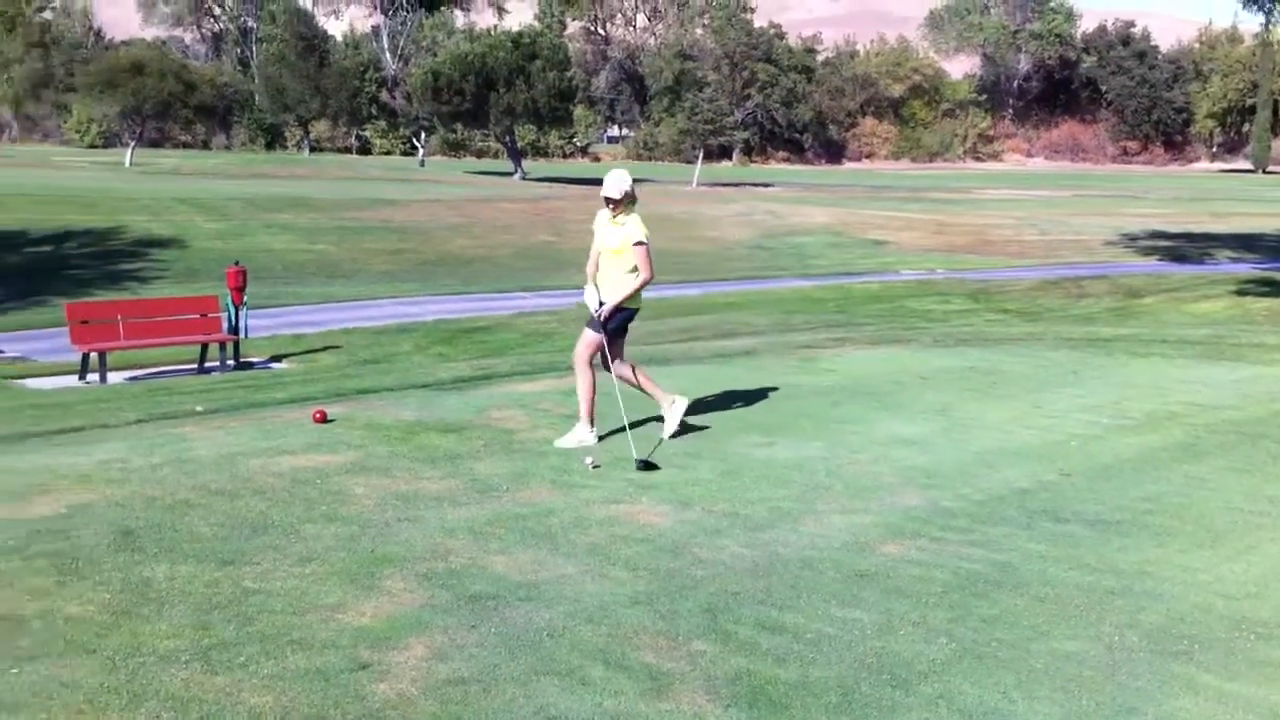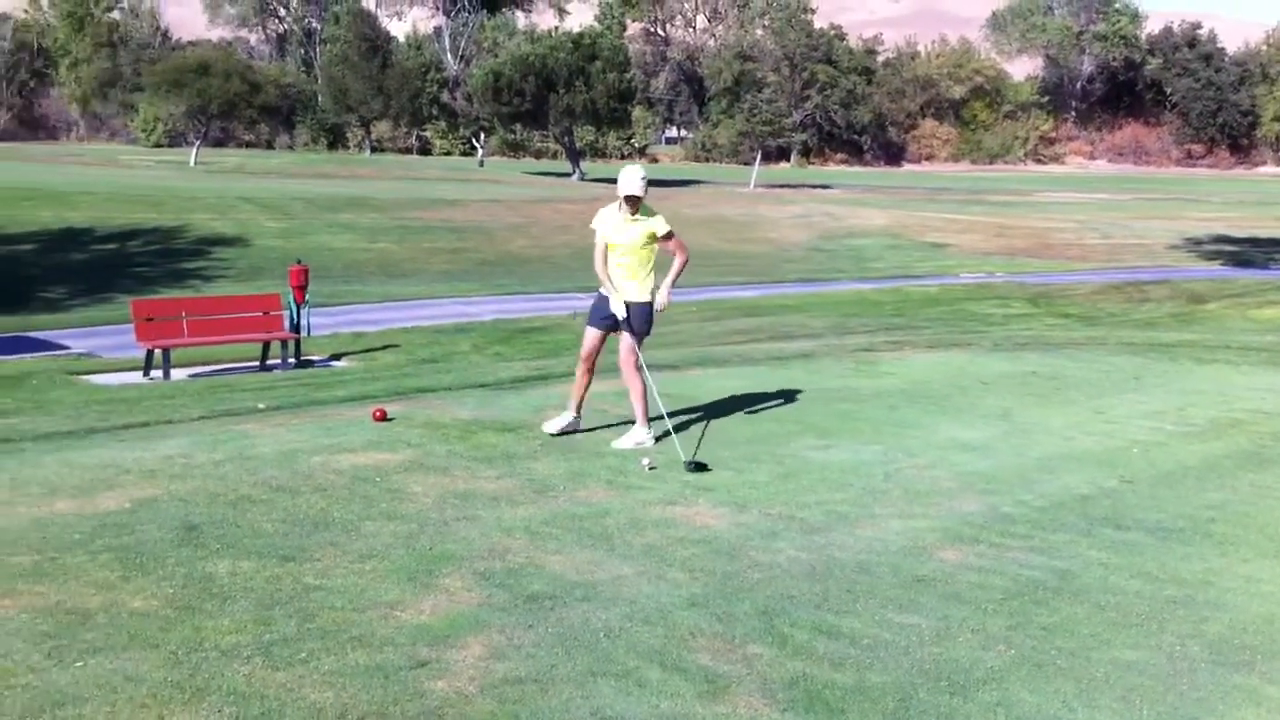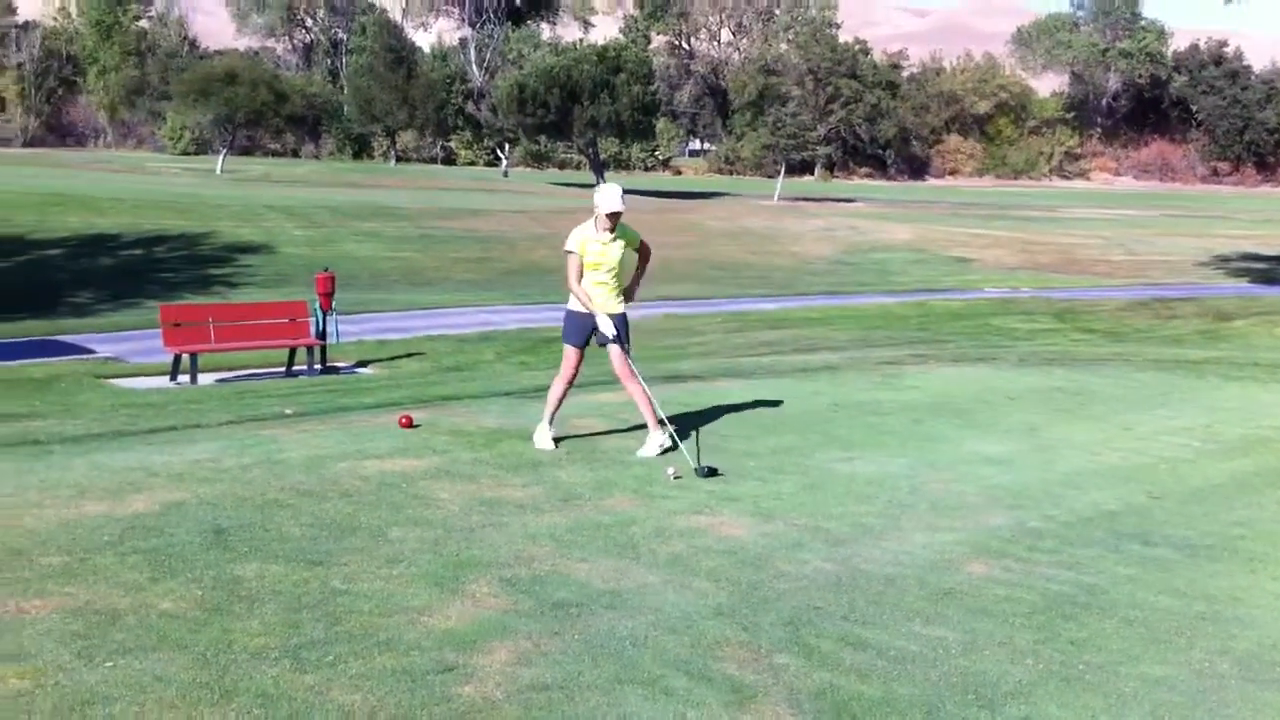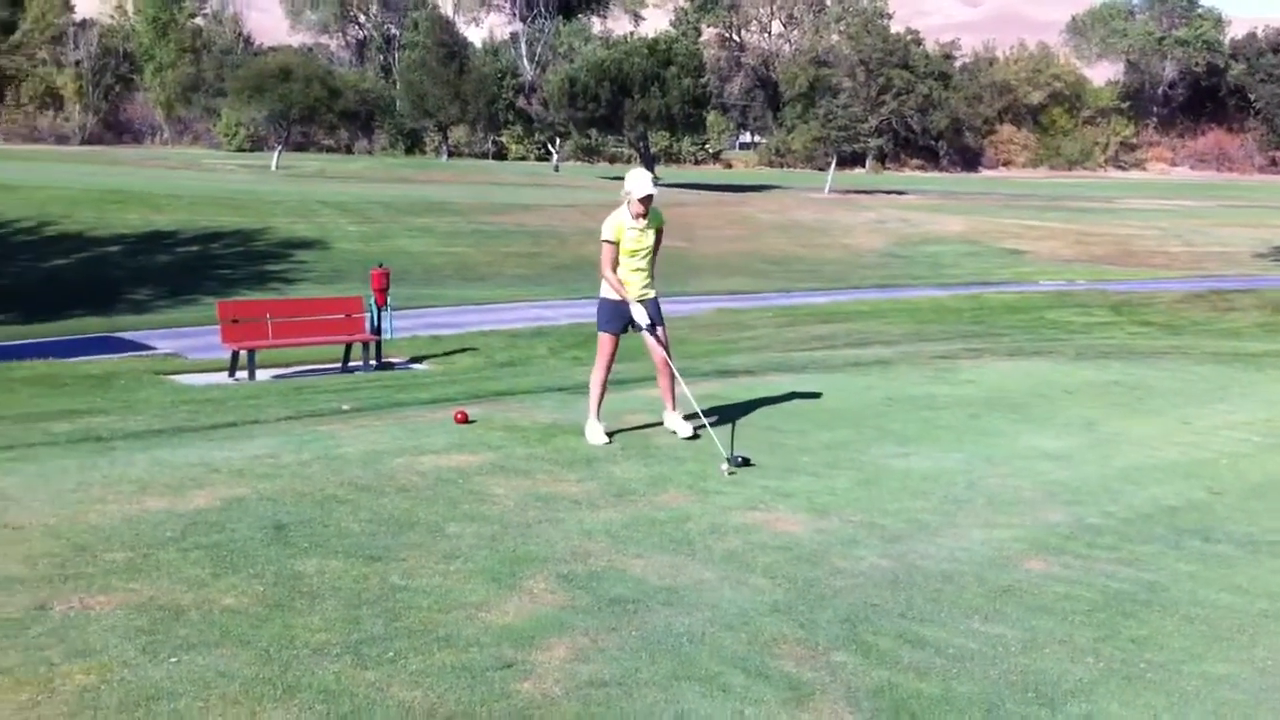
dt=0.3s
person 1, frame 1
left shoulder: (634, 227)
right shoulder: (602, 217)
left elbow: (646, 275)
right elbow: (593, 258)
left wrist: (613, 303)
right wrist: (590, 286)
left hip: (621, 303)
right hip: (604, 300)
left knee: (581, 357)
right knee: (615, 363)
left ankle: (585, 428)
right ankle: (670, 402)
person 1, frame 2
left shoulder: (653, 221)
right shoulder: (605, 216)
left elbow: (682, 254)
right elbow: (599, 262)
left wrist: (665, 288)
right wrist: (614, 296)
left hip: (640, 301)
right hip: (609, 297)
left knee: (627, 361)
right knee: (586, 356)
left ankle: (643, 429)
right ankle: (572, 415)
person 1, frame 3
left shoulder: (627, 234)
right shoulder: (579, 236)
left elbow: (646, 251)
right elbow: (573, 283)
left wrist: (634, 284)
right wrist: (597, 315)
left hip: (614, 311)
right hip: (581, 311)
left knee: (625, 373)
right knee: (568, 373)
left ankle: (657, 433)
right ankle: (544, 427)
person 1, frame 4
left shoulder: (655, 217)
right shoulder: (613, 223)
right elbow: (607, 271)
right wrist: (631, 303)
left hip: (646, 297)
right hip: (615, 298)
left knee: (662, 357)
right knee: (604, 361)
left ankle: (671, 414)
right ankle: (593, 422)
